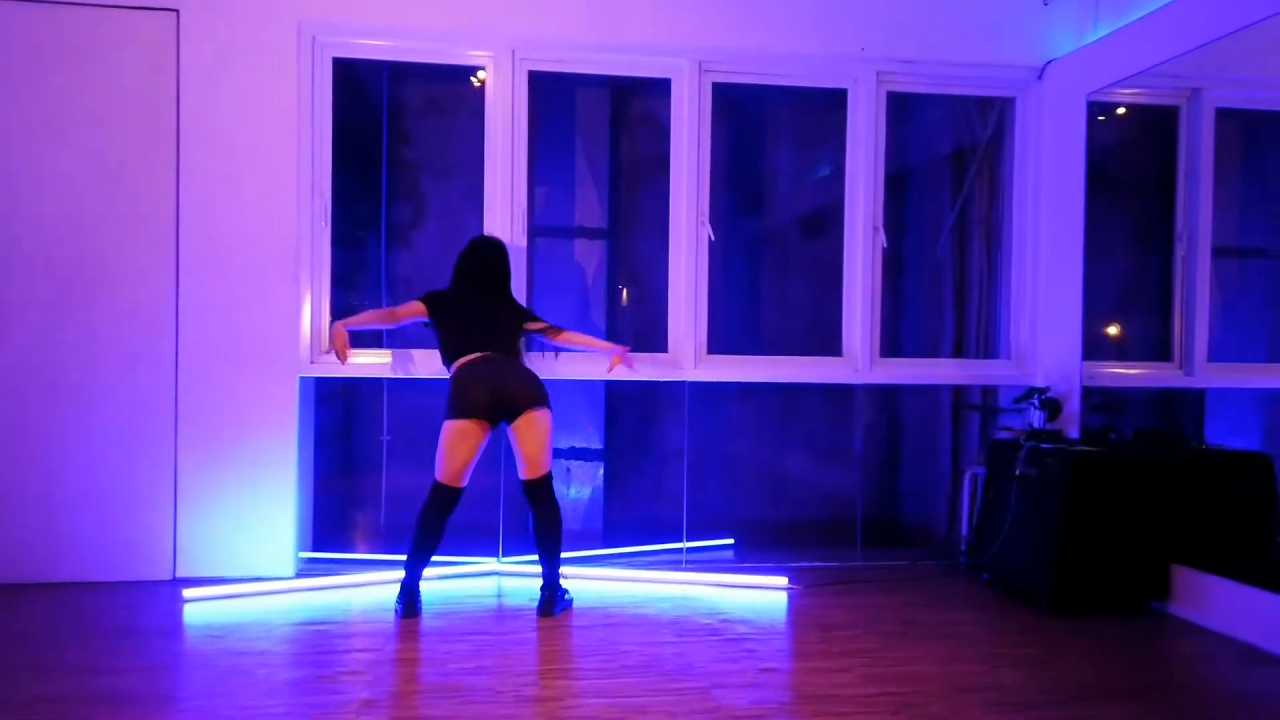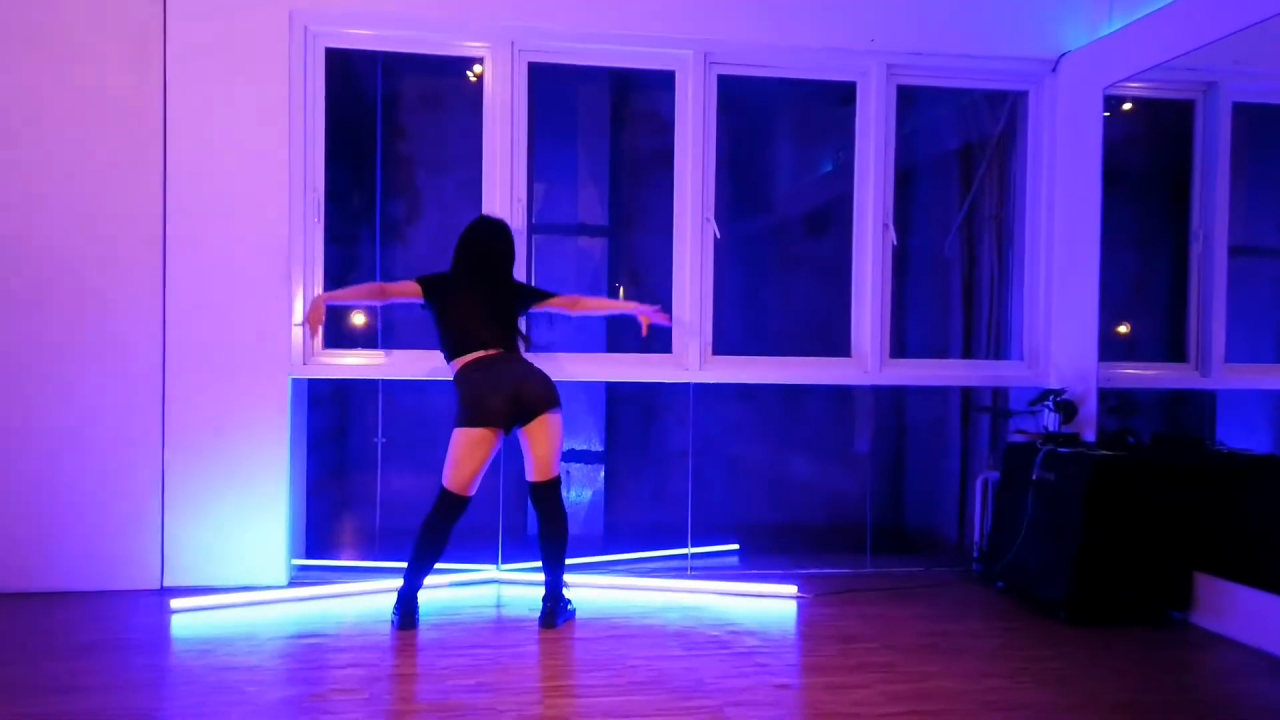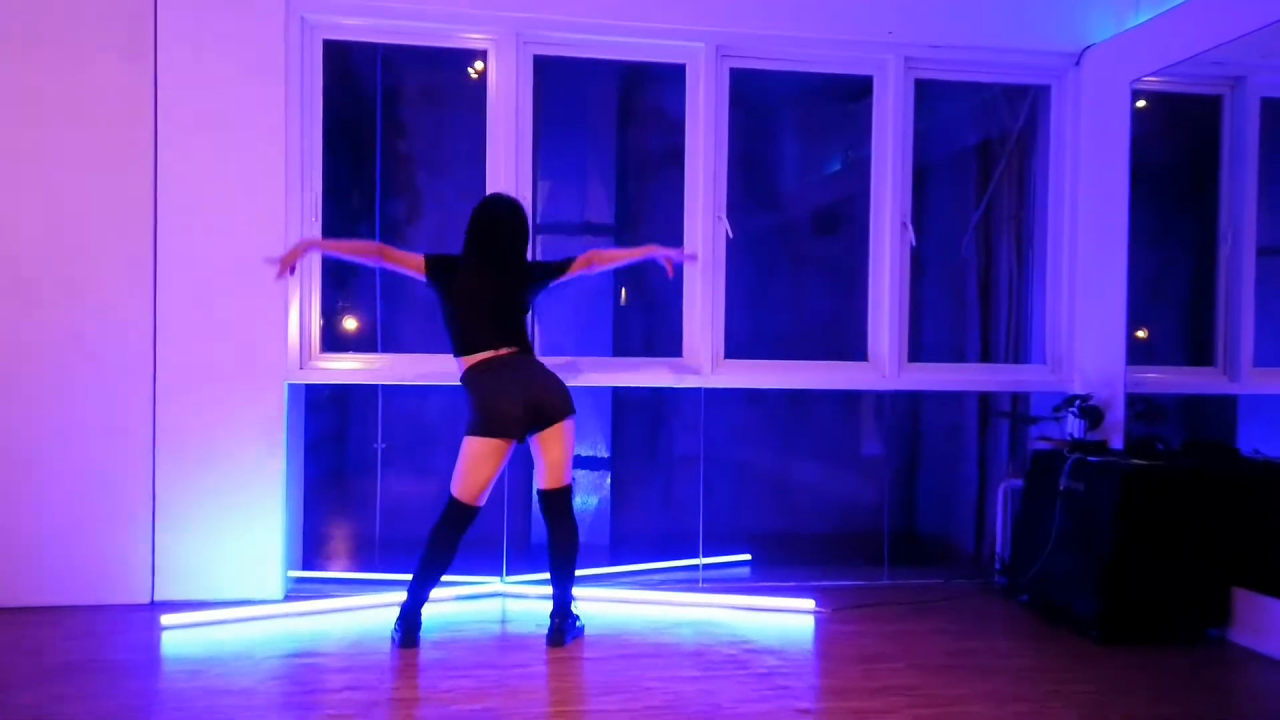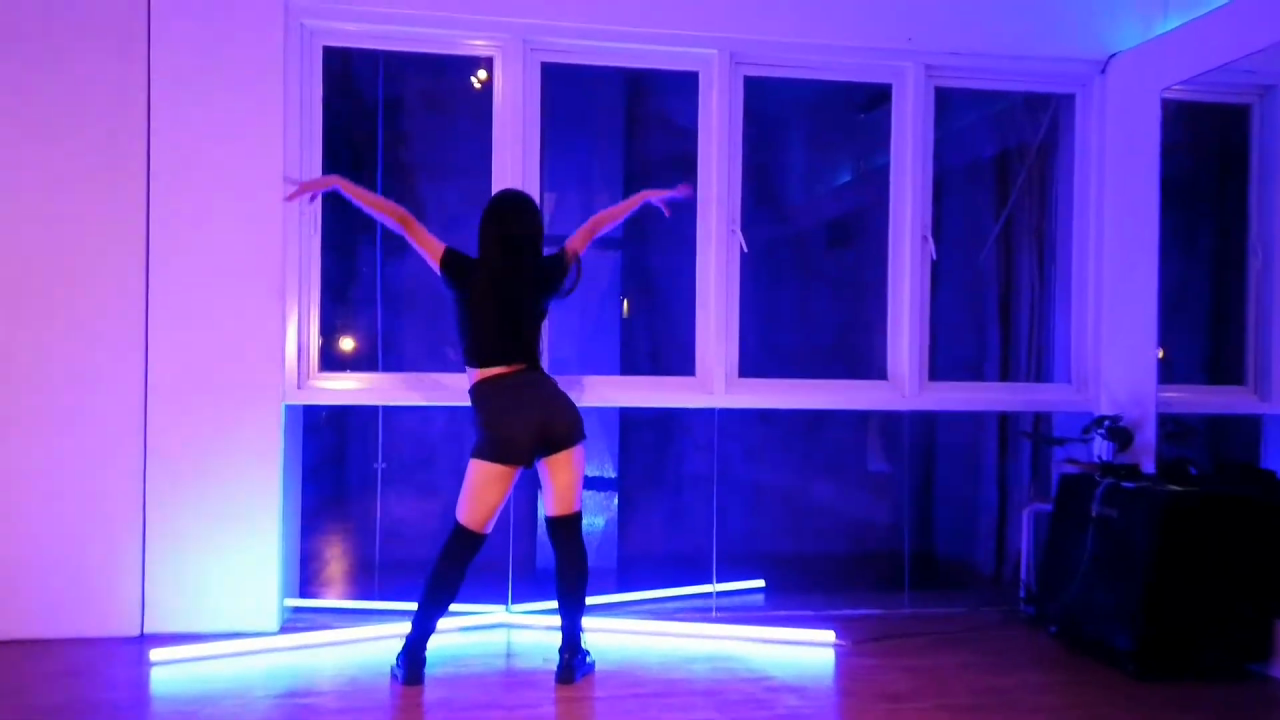
dt=0.2s
person 1, frame 1
left shoulder: (442, 302)
right shoulder: (509, 308)
left elbow: (392, 316)
right elbow: (557, 333)
right wrist: (608, 347)
left hip: (470, 389)
right hip: (522, 384)
left knee: (442, 498)
right knee: (540, 492)
left ankle: (409, 591)
right ankle: (551, 590)
person 1, frame 2
left shoulder: (441, 287)
right shoulder: (513, 292)
left elbow: (382, 292)
right elbow: (574, 305)
left wrist: (325, 299)
right wrist: (635, 307)
left hip: (480, 392)
right hip: (532, 384)
left knee: (449, 503)
right knee: (547, 494)
left ankle: (407, 602)
right ankle: (554, 600)
person 1, frame 3
left shoulder: (450, 273)
right shoulder: (526, 275)
left elbow: (381, 252)
right elbow: (592, 260)
left wrist: (311, 246)
right wrist: (654, 250)
left hip: (493, 397)
right hip: (544, 388)
left knee: (457, 515)
right knee: (558, 505)
left ankle: (410, 618)
right ankle: (562, 617)
person 1, frame 4
left shoulder: (466, 277)
right shoulder: (545, 276)
left elbow: (406, 226)
right elbow: (590, 231)
left wrist: (336, 183)
right wrist: (645, 196)
left hip: (500, 417)
right hip: (553, 407)
left knee: (463, 542)
right knee: (566, 533)
left ankle: (413, 655)
right ankle: (571, 655)
